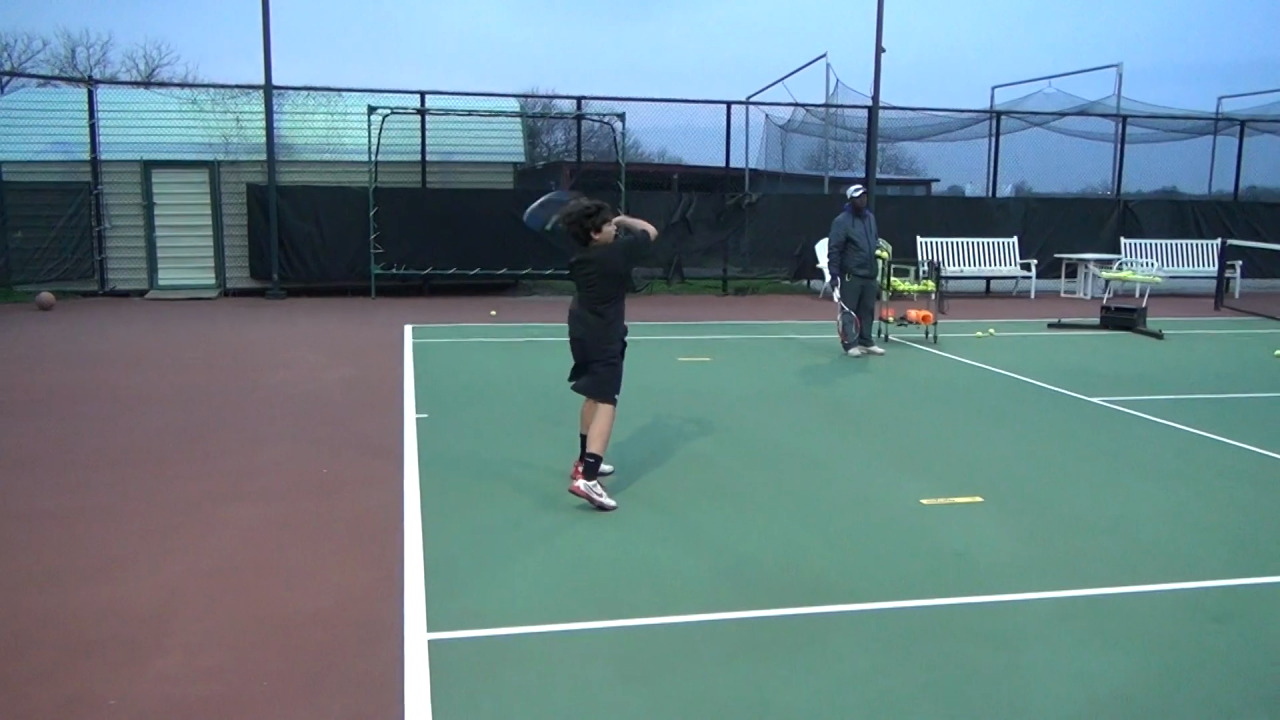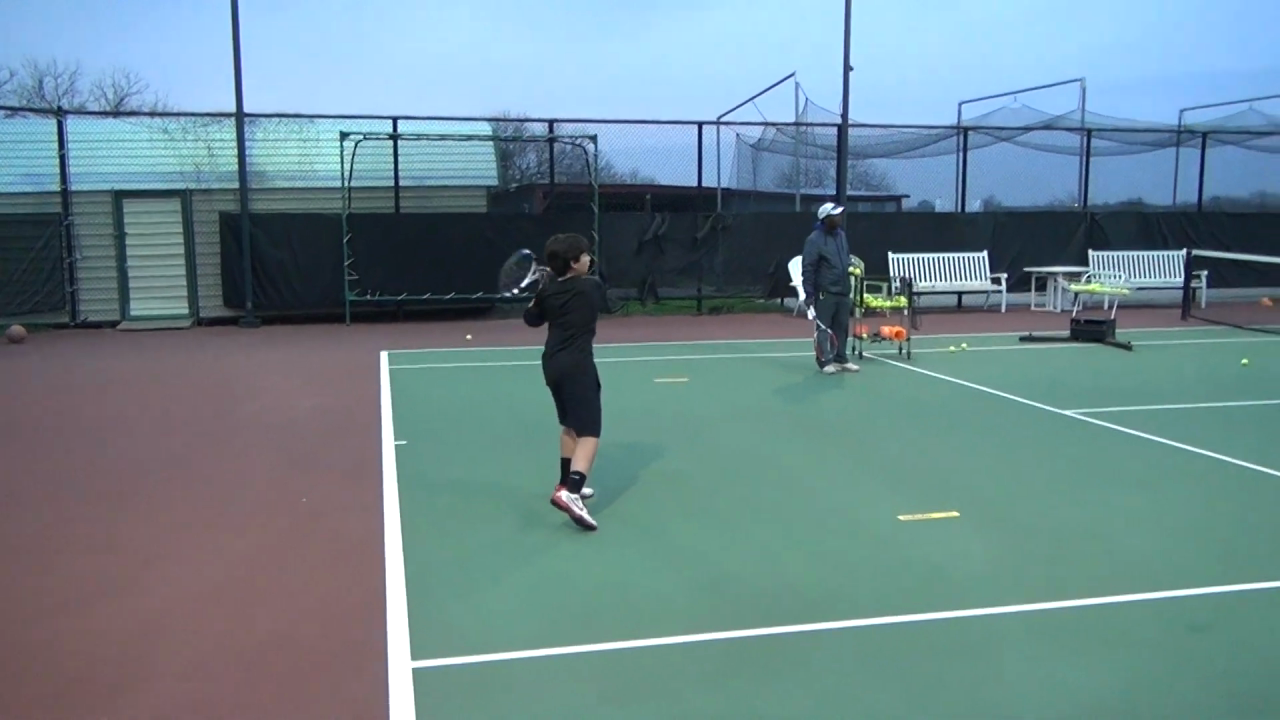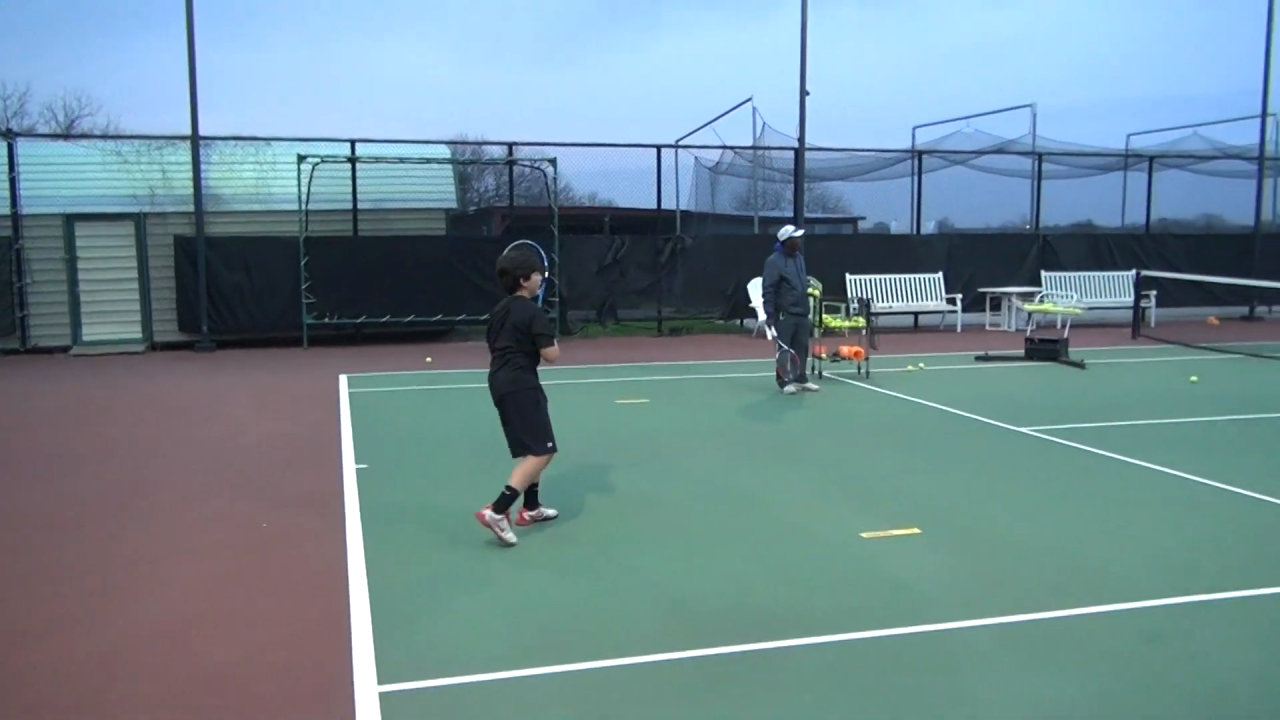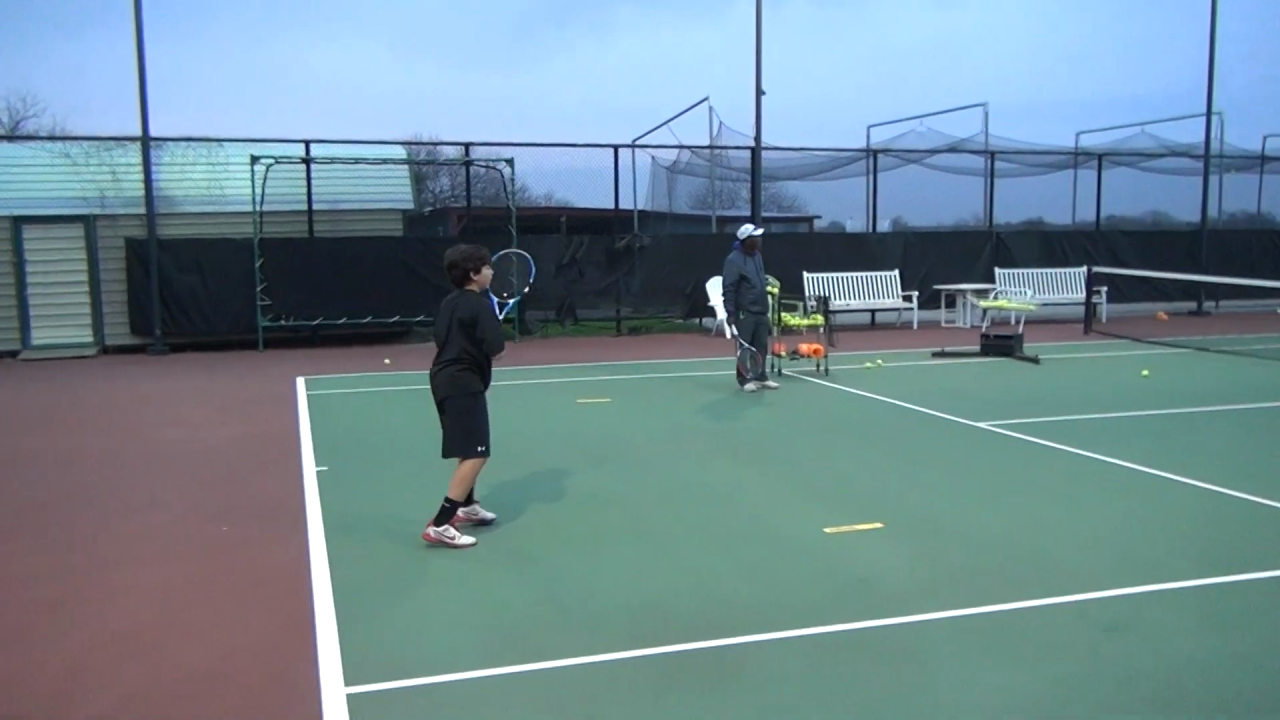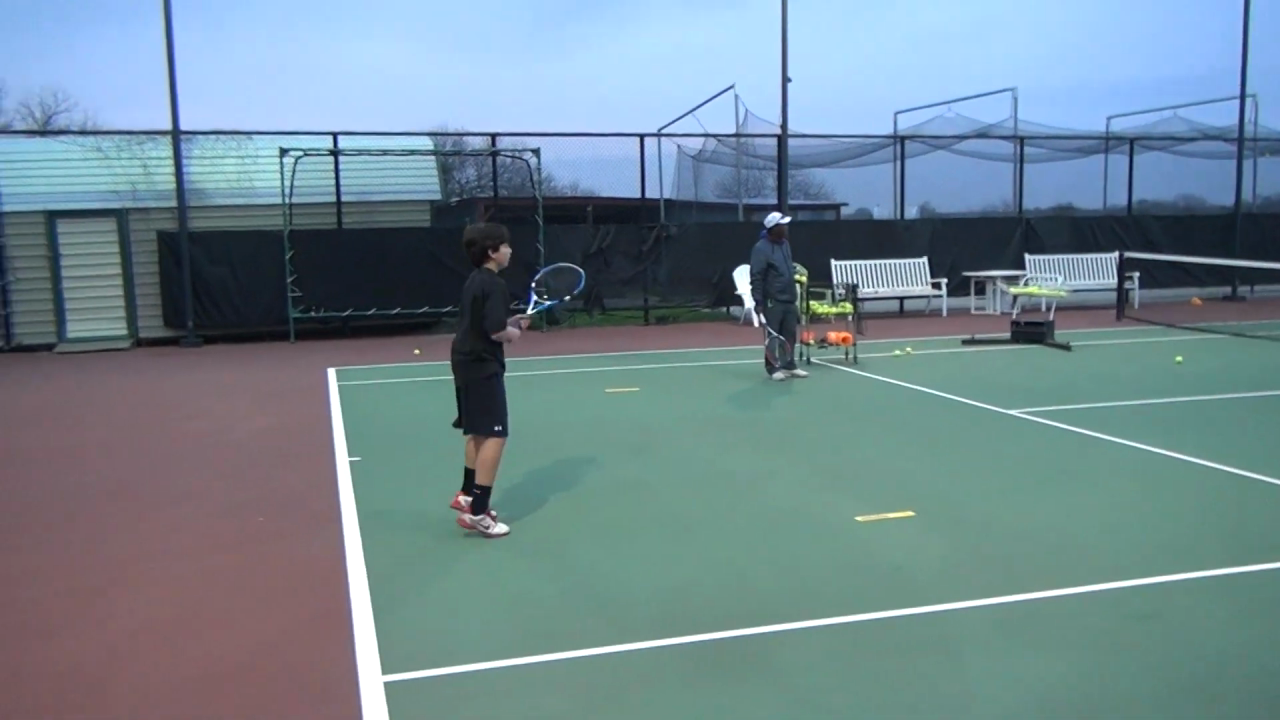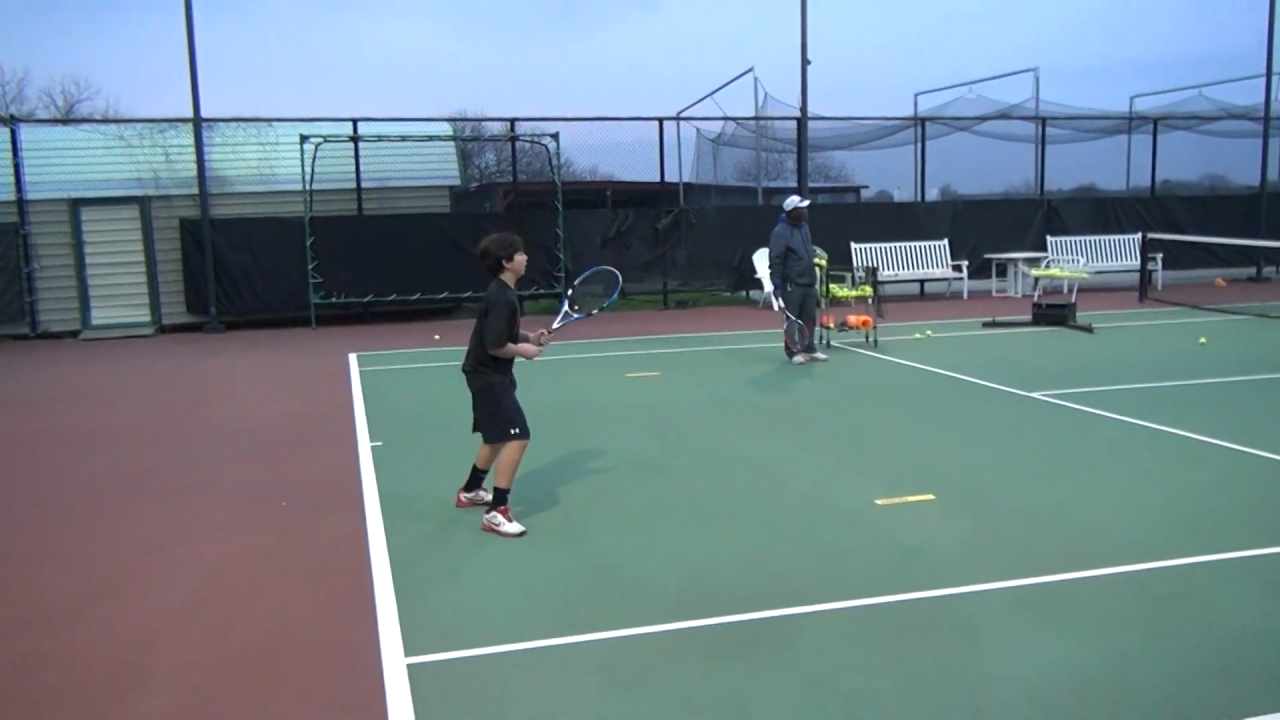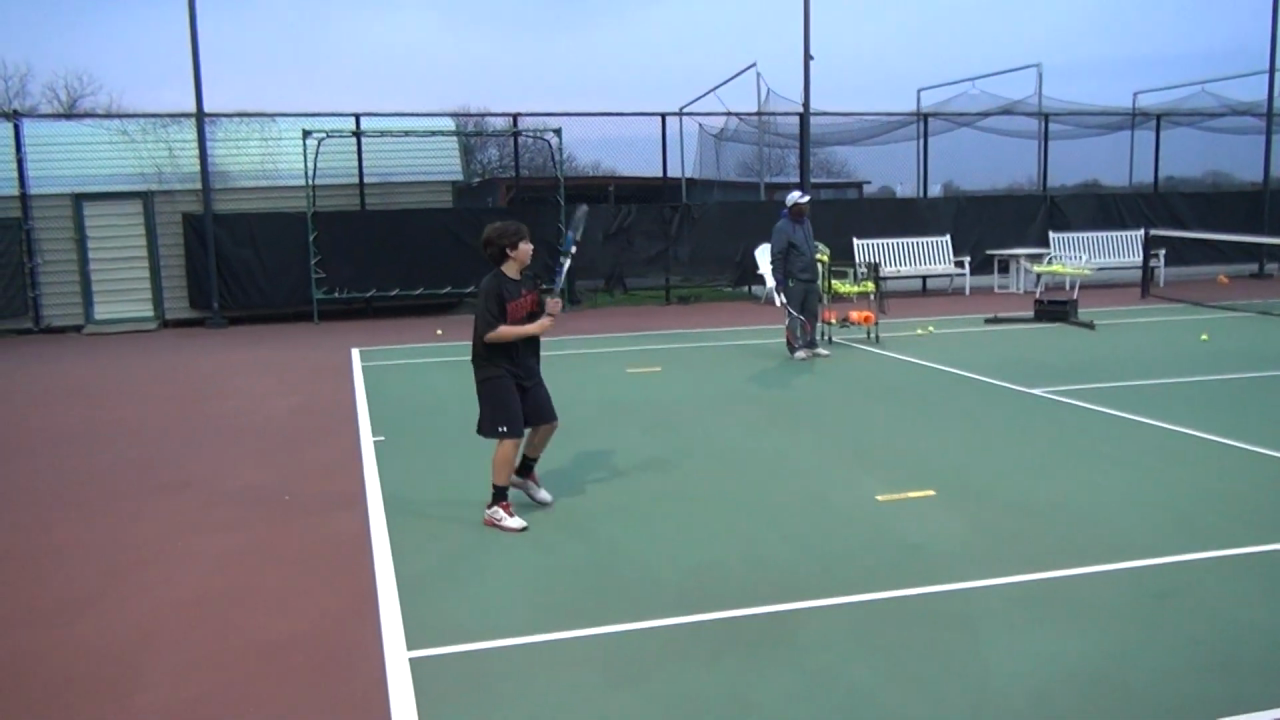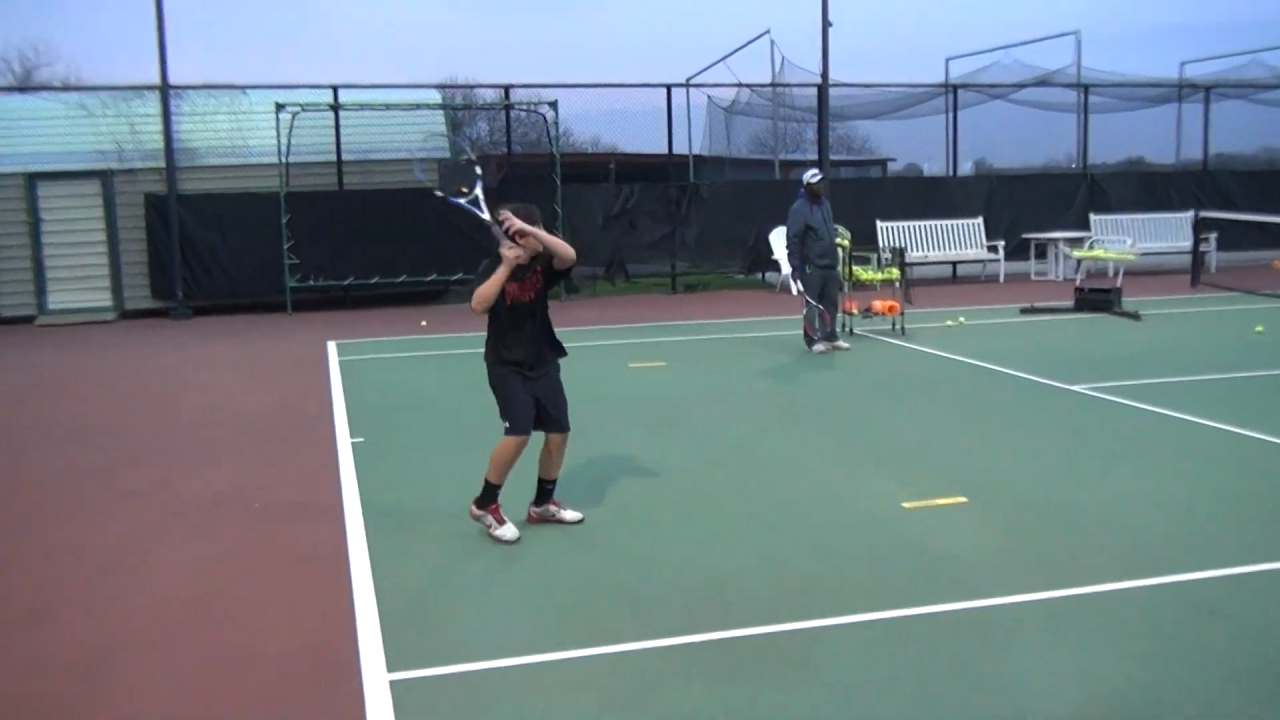
dt=0.3s
person 1, frame 1
left shoulder: (580, 258)
right shoulder: (617, 251)
right elbow: (650, 233)
right wrist: (626, 220)
left hip: (582, 330)
right hip: (603, 334)
left knee: (597, 392)
right knee: (604, 401)
left ankle: (586, 459)
right ankle: (586, 478)
person 1, frame 2
left shoulder: (546, 290)
right shoulder: (593, 287)
left elbow: (530, 321)
left wrist: (544, 287)
left hip: (553, 363)
right hip: (577, 365)
left knee: (572, 424)
right knee: (589, 433)
left ankle: (567, 484)
right ankle: (571, 492)
person 1, frame 3
left shoulder: (500, 310)
right shoulder: (533, 312)
right elbow: (551, 355)
right wrist: (551, 340)
left hip: (500, 382)
right hip: (521, 385)
left knee: (527, 447)
right knee: (542, 451)
left ankle: (530, 507)
right ankle: (497, 510)
person 1, frame 4
left shoulder: (449, 303)
right shoulder: (481, 306)
right elbow: (496, 351)
right wrist: (499, 339)
left hip: (444, 380)
right hip: (465, 385)
left knee: (468, 448)
right knee: (476, 454)
left ankle: (466, 506)
right ankle: (440, 525)
person 1, frame 5
left shoulder: (475, 281)
right shoulder: (495, 285)
right elbow: (495, 331)
left wrist: (510, 322)
right wrist: (514, 331)
left hip: (467, 363)
right hip: (481, 366)
left knee: (478, 432)
right knee: (494, 436)
left ankle: (468, 494)
right ankle: (476, 511)
person 1, frame 6
left shoulder: (507, 293)
right shoulder: (501, 298)
right elbow: (496, 346)
left wrist: (531, 337)
right wrist: (523, 350)
left hip: (494, 375)
right hip: (488, 376)
left knee: (499, 435)
right knee: (518, 437)
left ankle: (470, 491)
right ankle: (495, 511)
person 1, frame 7
left shoulder: (528, 281)
right shoulder: (491, 286)
left elbow: (532, 319)
right elbow: (490, 332)
left wrist: (550, 312)
right wrist: (533, 329)
left hip: (525, 366)
right hip: (495, 371)
left knee: (547, 421)
right knee: (512, 435)
left ankle: (523, 473)
right ankle: (497, 506)
person 1, frame 8
left shoulder: (543, 261)
right shoulder: (497, 265)
left elbow: (569, 255)
right elbow: (479, 306)
left wrist: (530, 229)
right wrist: (506, 266)
left hip: (544, 361)
right hip: (507, 364)
left knee: (559, 431)
right knee: (518, 433)
left ankle: (542, 503)
right ankle: (485, 503)
person 2, frame 1
left shoulder: (870, 217)
right shoulder: (842, 221)
right elbow: (834, 250)
right wrist: (834, 275)
left hip: (870, 274)
right hip: (851, 275)
left knee: (867, 311)
right knee: (849, 311)
left ankle: (866, 342)
right ankle: (850, 344)
person 2, frame 2
left shoulder: (841, 235)
right shoulder: (814, 240)
right elbow: (808, 269)
left wrist: (852, 268)
right wrist: (809, 293)
left hip: (843, 292)
right hip: (825, 293)
left knee: (842, 328)
left ankle: (840, 359)
right ankle: (824, 361)
person 2, frame 3
left shoulder: (799, 257)
right shoulder: (774, 261)
right elbow: (768, 290)
left wrist: (810, 289)
right wrist: (770, 314)
left hip: (802, 312)
right hip: (785, 314)
left knee: (801, 348)
left ankle: (800, 379)
right ankle: (784, 381)
person 2, frame 4
left shoulder: (757, 256)
right shoulder: (734, 260)
right elbow: (729, 288)
left wrist: (768, 287)
right wrist: (730, 312)
left hip: (761, 311)
right hip: (744, 312)
left knee: (761, 346)
left ankle: (760, 377)
right ankle: (744, 379)
person 2, frame 5
left shoulder: (785, 244)
right shoulder: (761, 248)
right elbow: (756, 277)
left wrist: (796, 276)
right wrist: (758, 301)
left hip: (789, 299)
right hip: (772, 301)
left knee: (789, 335)
left ankle: (789, 365)
right ankle: (773, 368)
person 2, frame 6
left shoulder: (804, 227)
right shoulder: (780, 232)
right elbow: (775, 261)
right wrist: (777, 285)
left hip: (809, 283)
right hip: (792, 285)
left knee: (809, 319)
left ankle: (809, 349)
right ankle: (793, 352)
person 2, frame 7
left shoulder: (806, 223)
right shoulder: (782, 227)
right elbow: (777, 256)
left wrist: (817, 254)
right wrist: (779, 280)
left hip: (811, 278)
right hip: (794, 280)
left knee: (811, 314)
left ankle: (811, 344)
right ankle: (794, 347)
person 2, frame 8
left shoulder: (825, 204)
right shoulder: (799, 209)
right elbow: (793, 240)
left wrist: (838, 237)
right wrist: (795, 267)
left hip: (831, 264)
right hip: (811, 267)
left knee: (831, 303)
left ankle: (830, 337)
right ankle: (812, 340)
